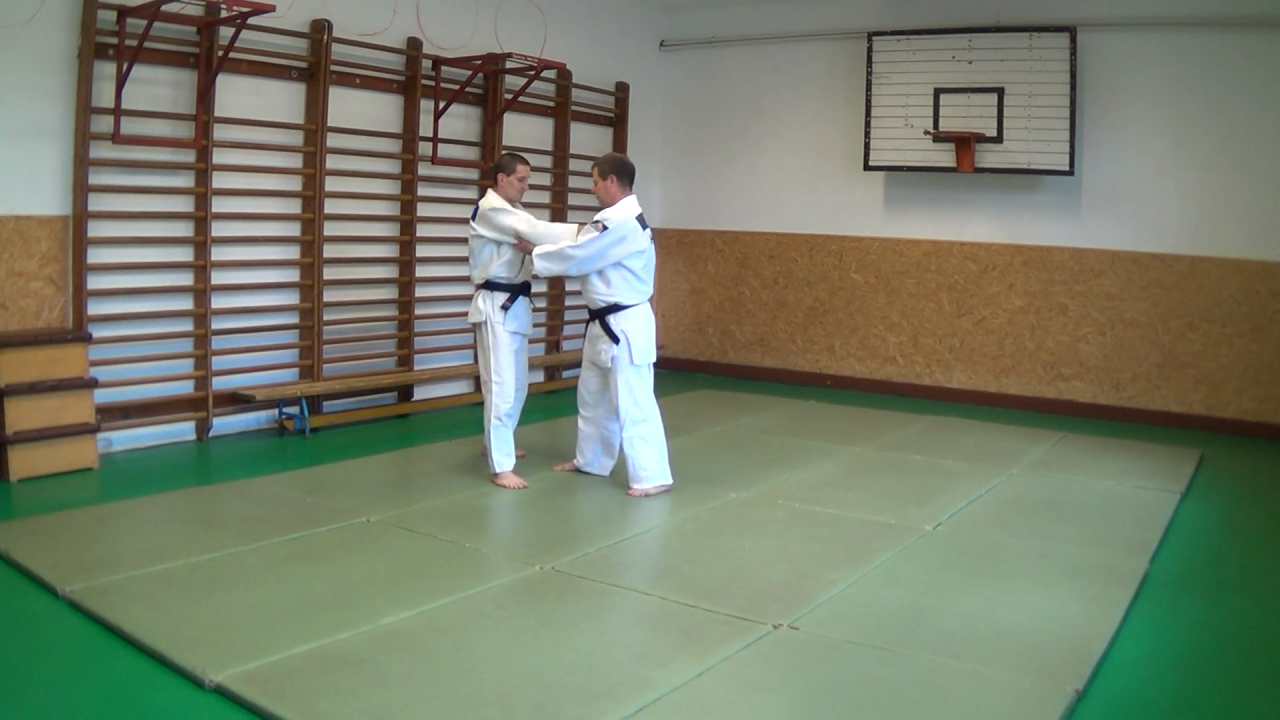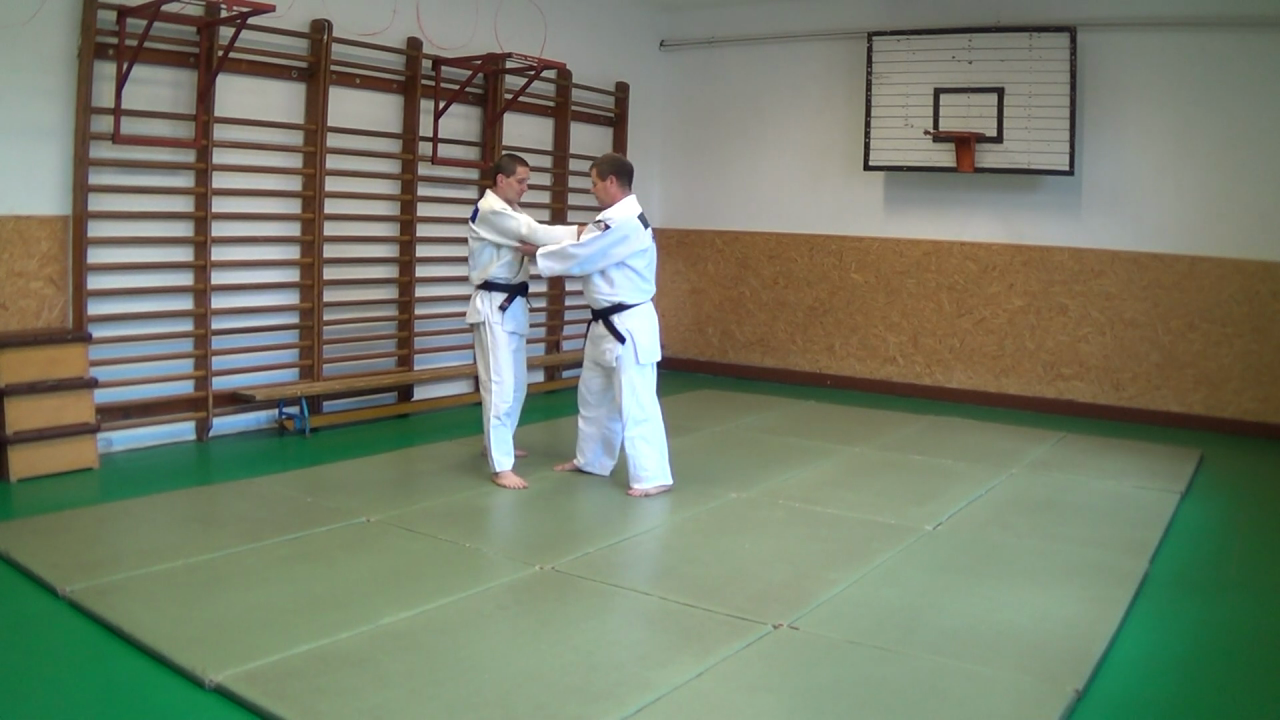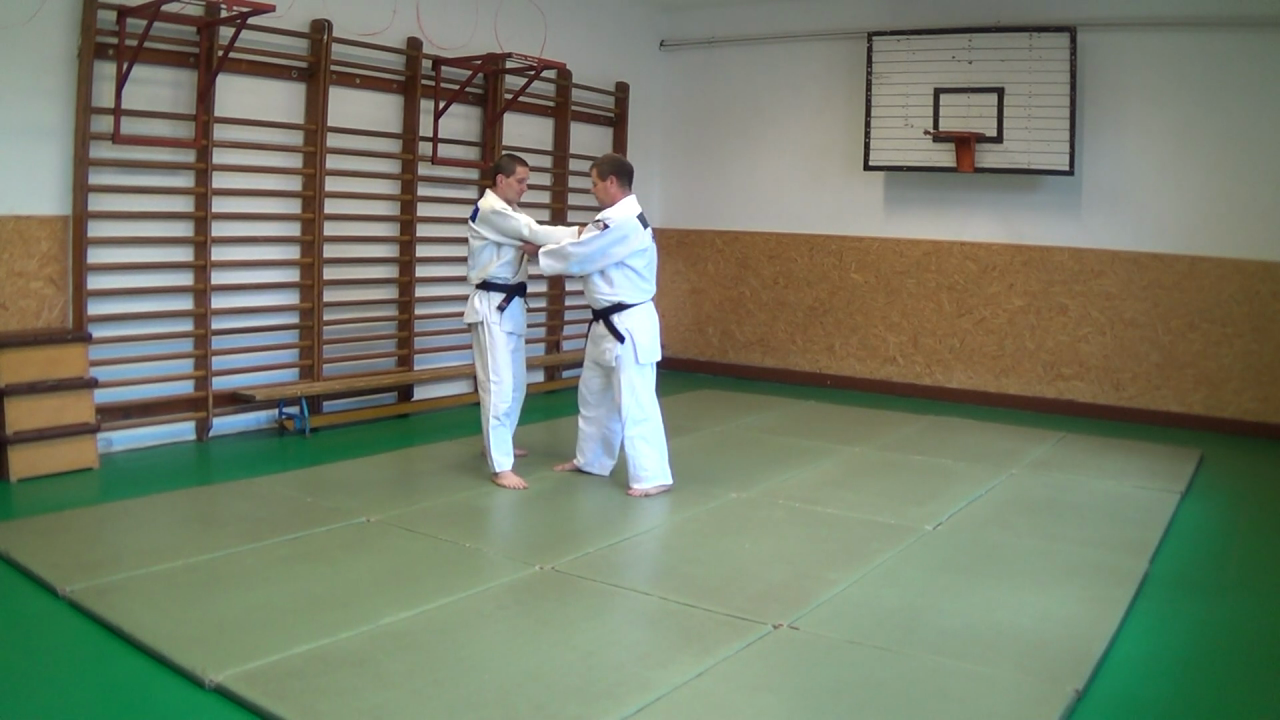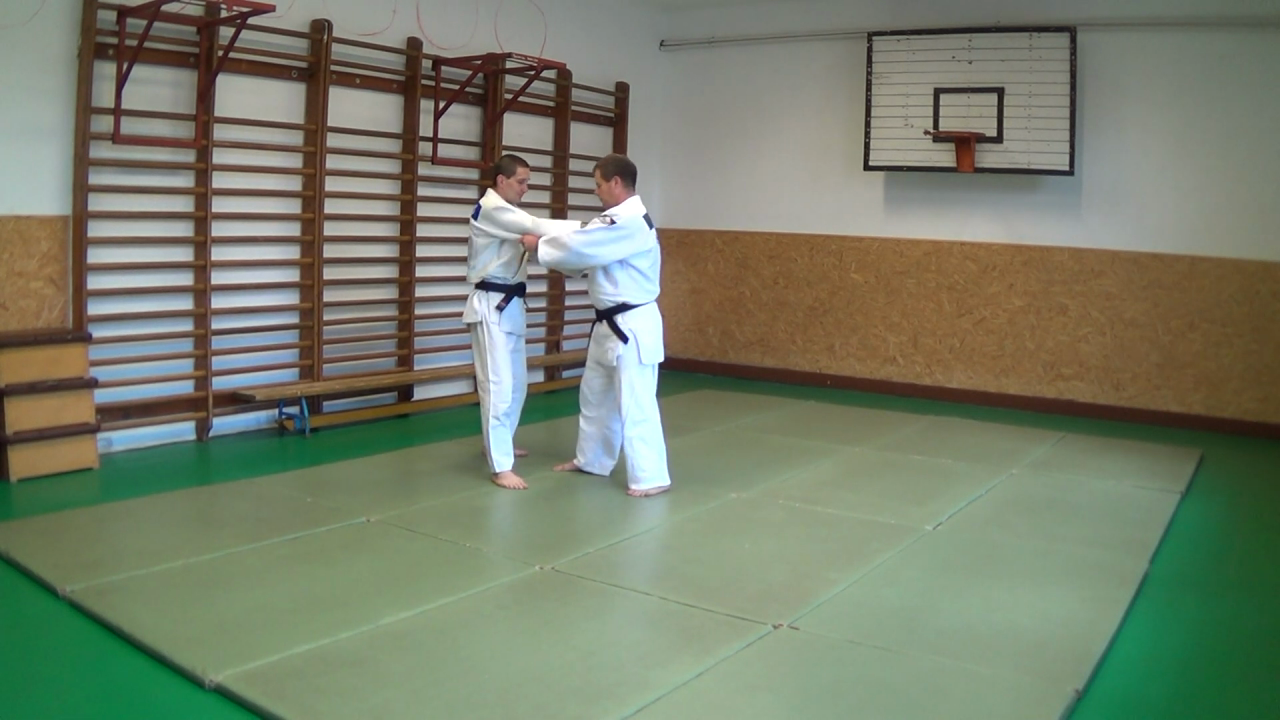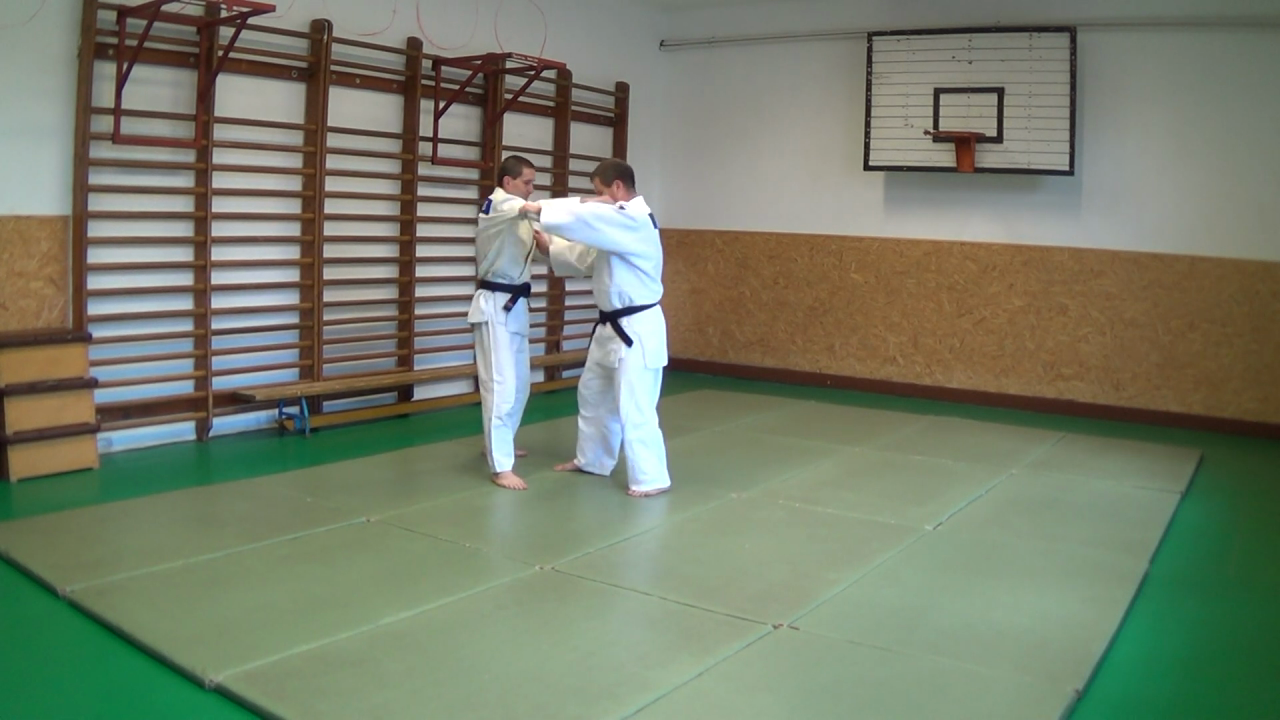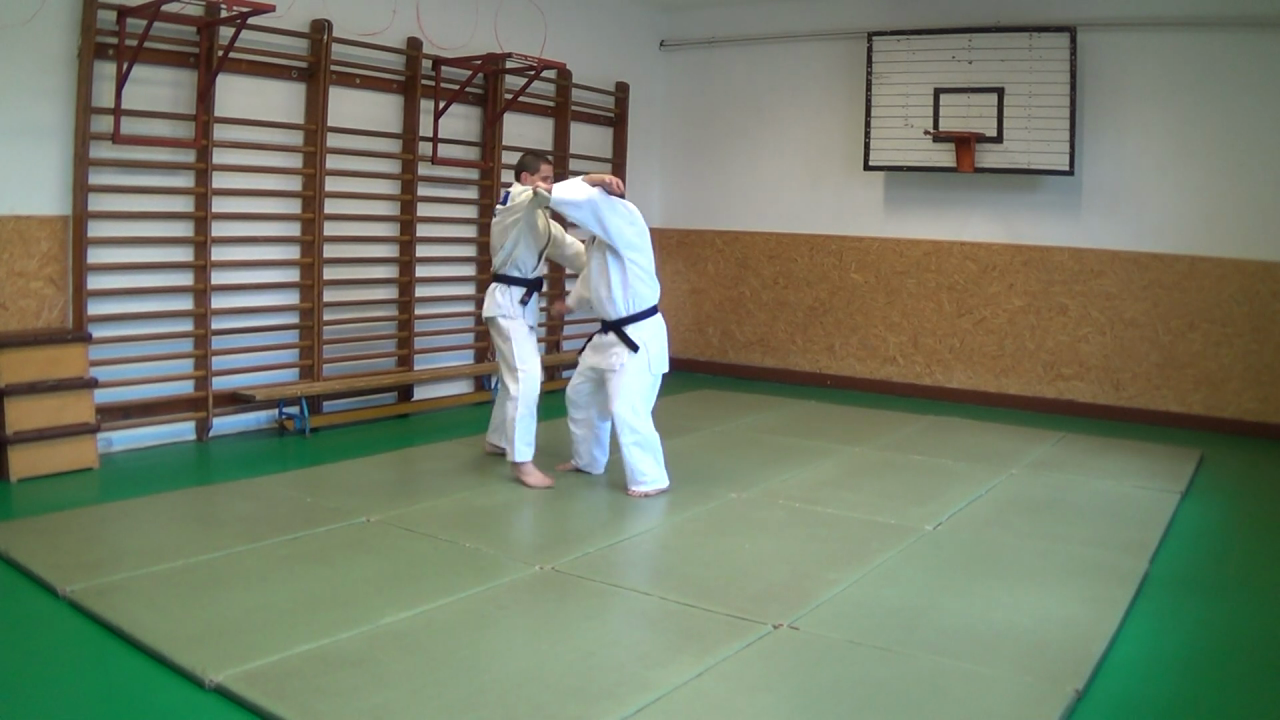
dt=0.2s
person 1, frame 1
left shoulder: (620, 222)
right shoulder: (622, 219)
left elbow: (576, 257)
right elbow: (586, 254)
left wrist: (534, 252)
right wrist: (542, 249)
left hip: (625, 325)
right hip: (606, 324)
left knee: (633, 403)
right knee: (593, 395)
left ankle: (651, 476)
right ankle: (591, 460)
person 1, frame 2
left shoulder: (622, 222)
right shoulder: (622, 218)
left elbow: (578, 257)
right elbow: (587, 255)
left wrist: (538, 253)
right wrist: (545, 251)
left hip: (628, 326)
right hip: (608, 324)
left knee: (635, 402)
right knee: (594, 395)
left ankle: (651, 476)
right ankle: (591, 459)
person 1, frame 3
left shoulder: (621, 223)
right shoulder: (622, 218)
left elbow: (578, 257)
right elbow: (589, 255)
left wrist: (540, 252)
right wrist: (546, 251)
left hip: (629, 325)
right hip: (609, 324)
left knee: (635, 402)
right knee: (594, 395)
left ankle: (651, 476)
right ankle: (591, 459)
person 1, frame 4
left shoulder: (628, 222)
right shoulder: (621, 219)
left elbow: (579, 246)
right elbow: (586, 258)
left wrist: (539, 244)
right wrist: (547, 246)
left hip: (632, 326)
right hip: (612, 325)
left knee: (635, 404)
right knee: (596, 395)
left ankle: (650, 477)
right ankle: (591, 460)
person 1, frame 5
left shoulder: (634, 219)
right shoulder: (617, 221)
left elbow: (581, 217)
right elbow: (585, 256)
left wrist: (542, 210)
right wrist: (551, 250)
left hip: (637, 329)
right hip: (613, 327)
left knee: (634, 407)
right knee: (594, 393)
left ankle: (650, 478)
right ankle: (592, 460)
person 1, frame 6
left shoulder: (624, 219)
right shoulder: (597, 236)
left elbow: (593, 199)
left wrist: (554, 192)
right wrist: (571, 302)
left hip: (639, 337)
right hip: (608, 335)
left knee: (625, 409)
right knee: (580, 395)
left ankle: (650, 479)
right ankle: (588, 461)
person 2, frame 1
left shoulder: (513, 211)
right shoulder: (490, 210)
left elbow: (536, 238)
right elbow: (536, 232)
left wrist: (580, 236)
right wrist: (583, 231)
left hip: (516, 305)
right hip: (496, 307)
left knee: (517, 384)
right knee: (501, 386)
left ankle: (498, 443)
right ankle: (501, 467)
person 2, frame 2
left shoulder: (510, 213)
right shoulder: (489, 212)
left elbow: (534, 241)
right elbow: (535, 234)
left wrist: (580, 236)
right wrist: (583, 231)
left hip: (512, 305)
right hip: (493, 307)
left knee: (515, 383)
right knee: (500, 386)
left ankle: (498, 443)
right ankle: (501, 467)
person 2, frame 3
left shoulder: (509, 213)
right shoulder: (489, 210)
left elbow: (534, 242)
right elbow: (536, 234)
left wrist: (579, 237)
right wrist: (584, 233)
left hip: (510, 306)
right hip: (491, 307)
left knee: (515, 382)
right knee: (498, 386)
left ankle: (500, 443)
right ankle: (500, 466)
person 2, frame 4
left shoulder: (511, 214)
right shoulder: (490, 209)
right elbow: (539, 228)
left hip: (510, 306)
right hip: (490, 307)
left knee: (516, 382)
right knee: (498, 386)
left ankle: (499, 442)
right ankle: (500, 466)
person 2, frame 5
left shoulder: (515, 212)
right shoulder: (497, 206)
left hip: (515, 307)
right hip: (495, 307)
left knee: (520, 383)
right knee: (501, 386)
left ankle: (500, 443)
right ankle: (500, 466)
person 2, frame 6
left shoulder: (535, 210)
right shoulder: (514, 198)
left elbow: (563, 244)
right elbow: (545, 193)
left hip: (524, 301)
right hip: (508, 301)
left knee: (514, 375)
right knee: (526, 378)
left ankle: (500, 439)
right ankle: (522, 461)
